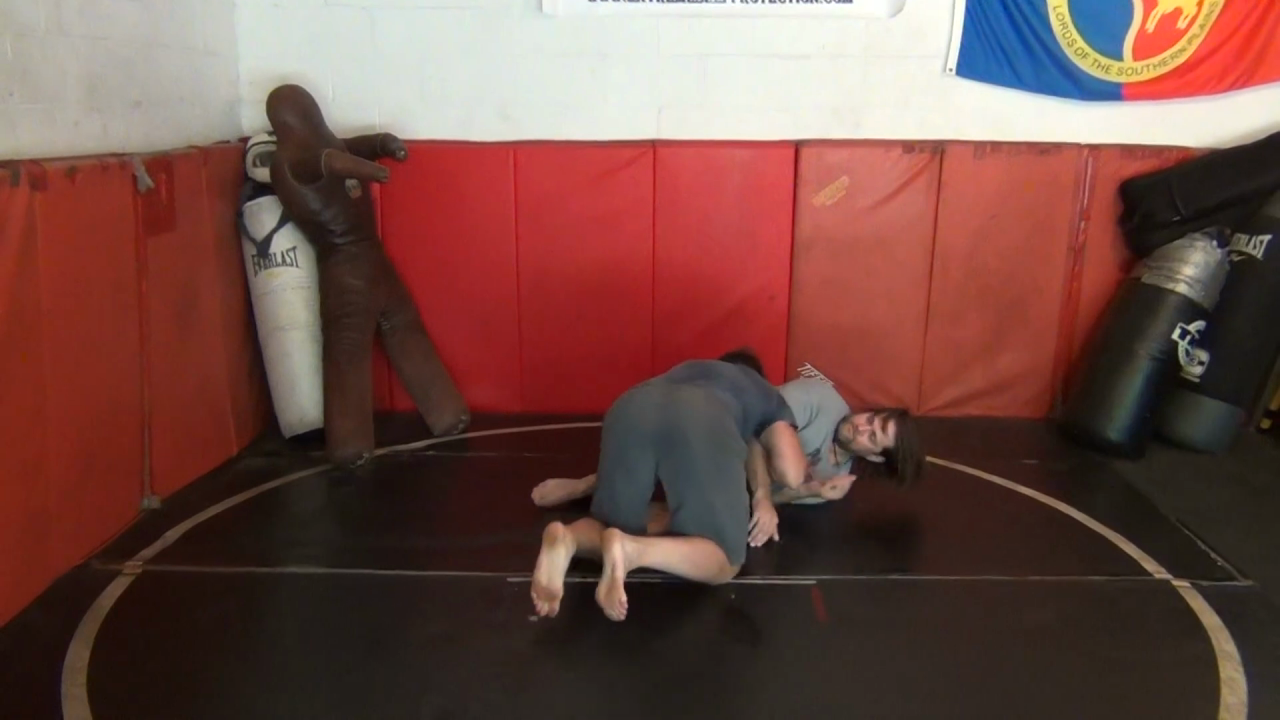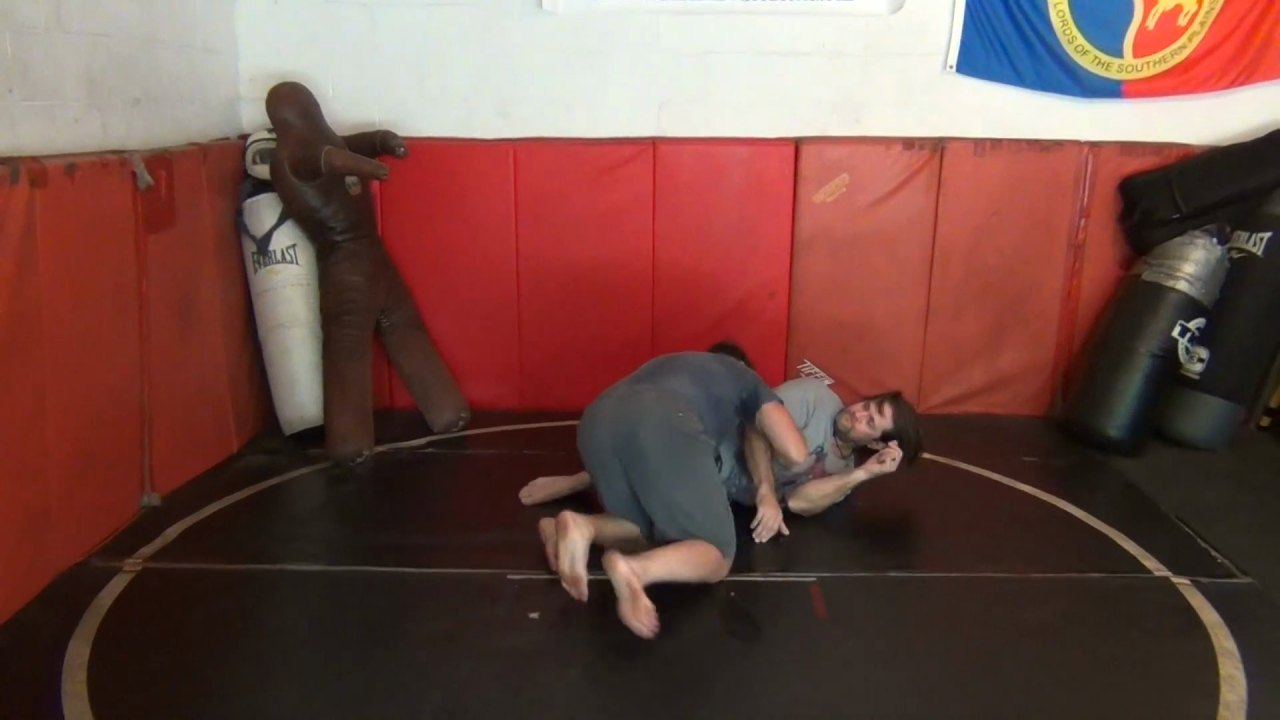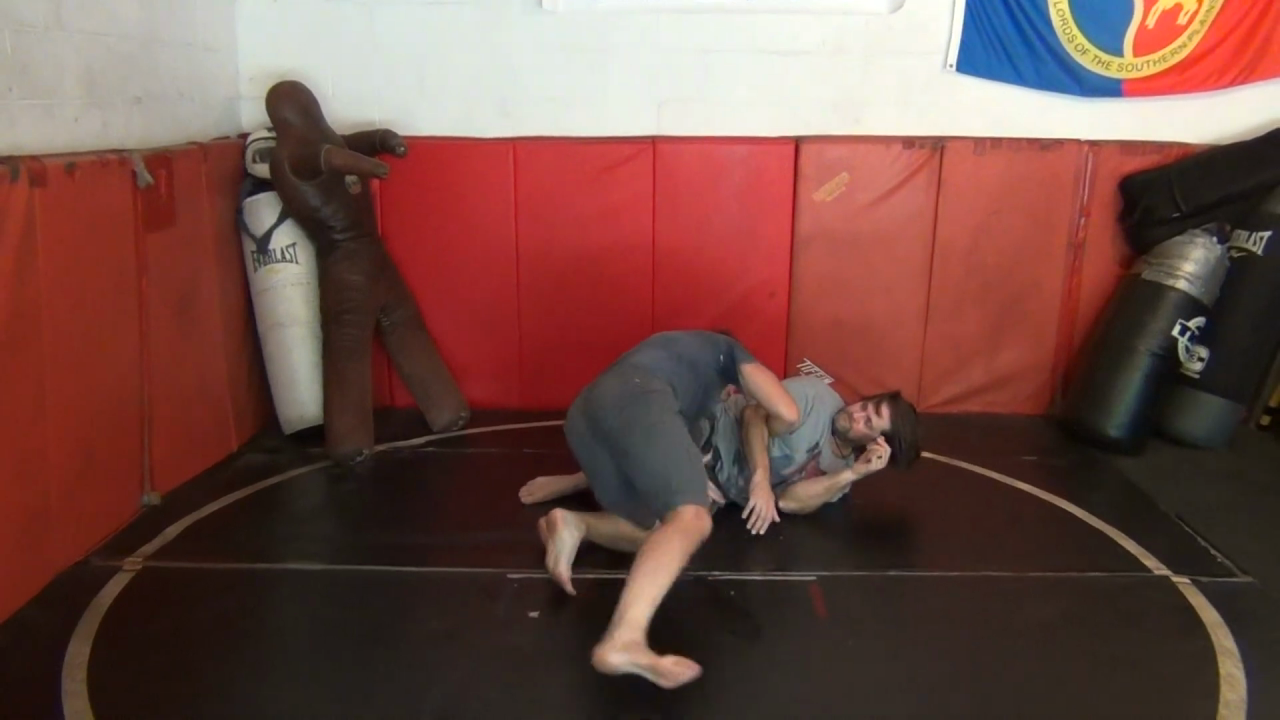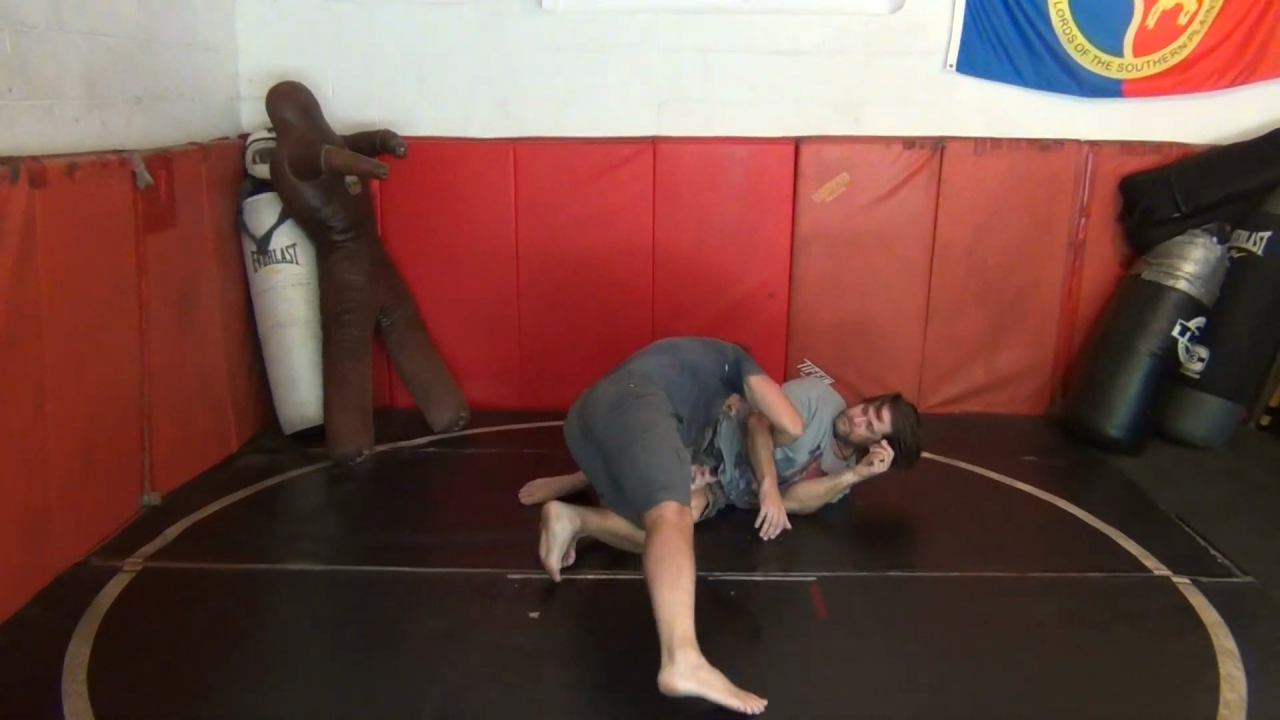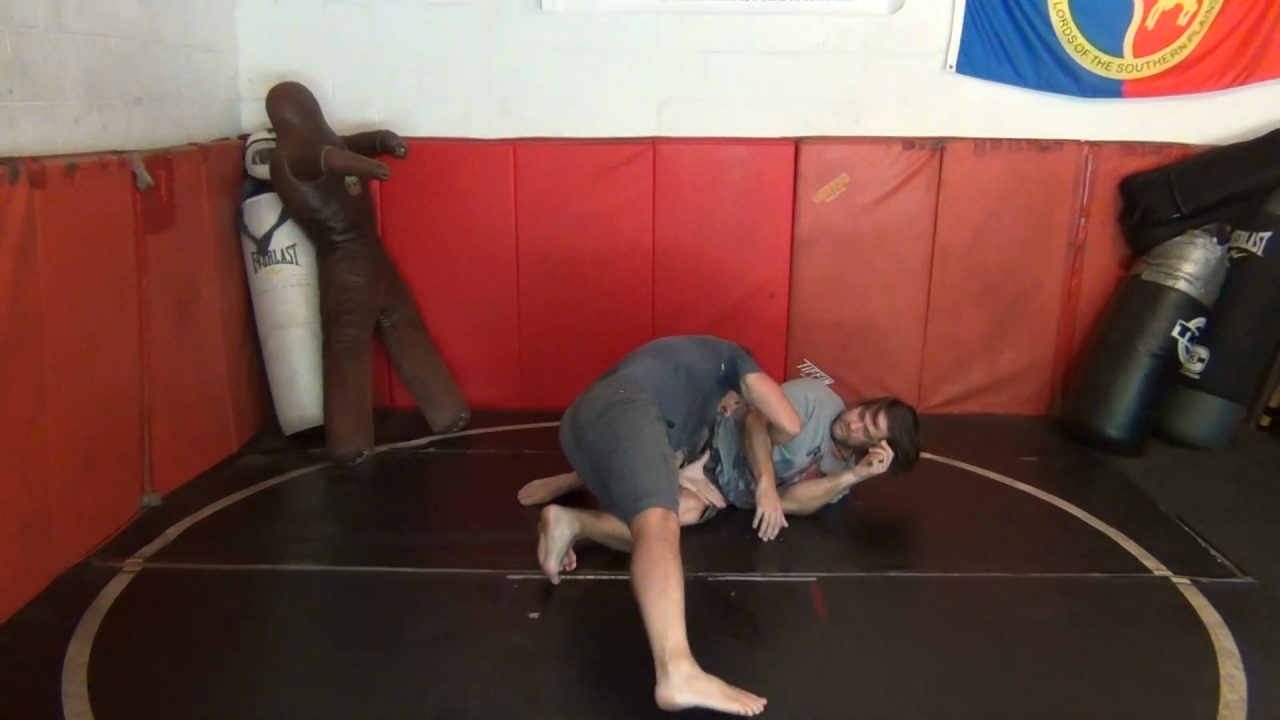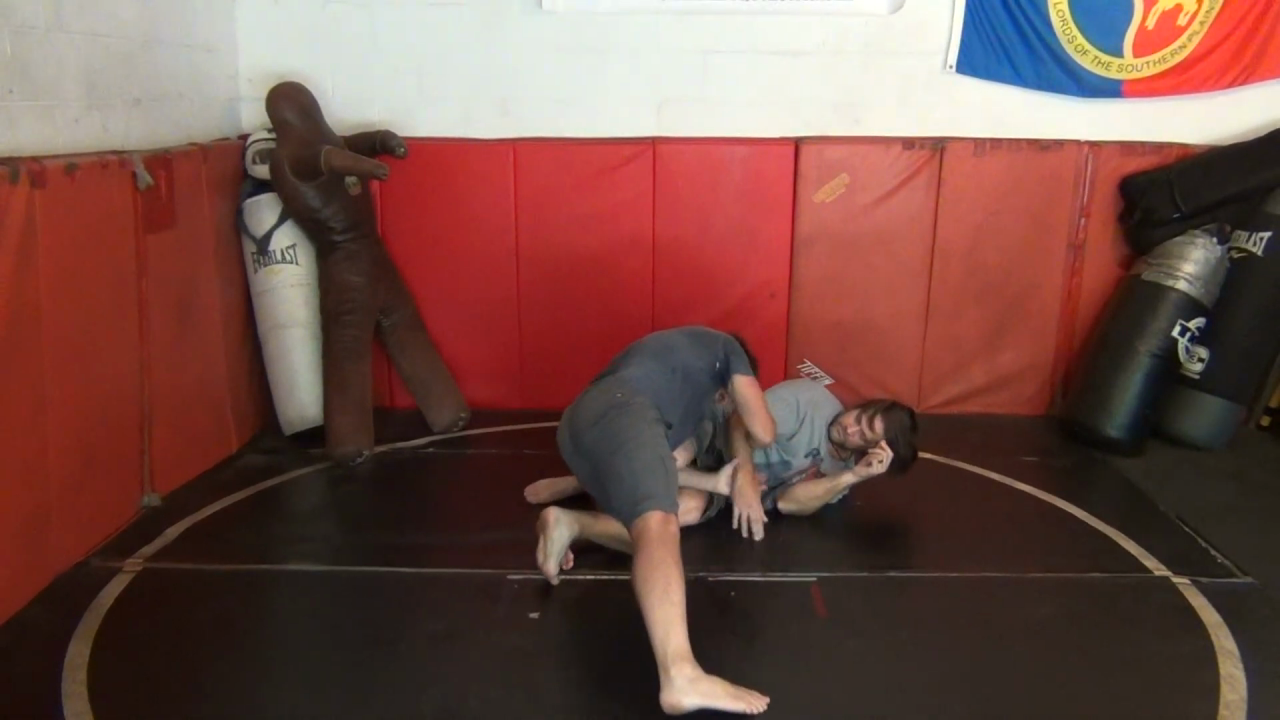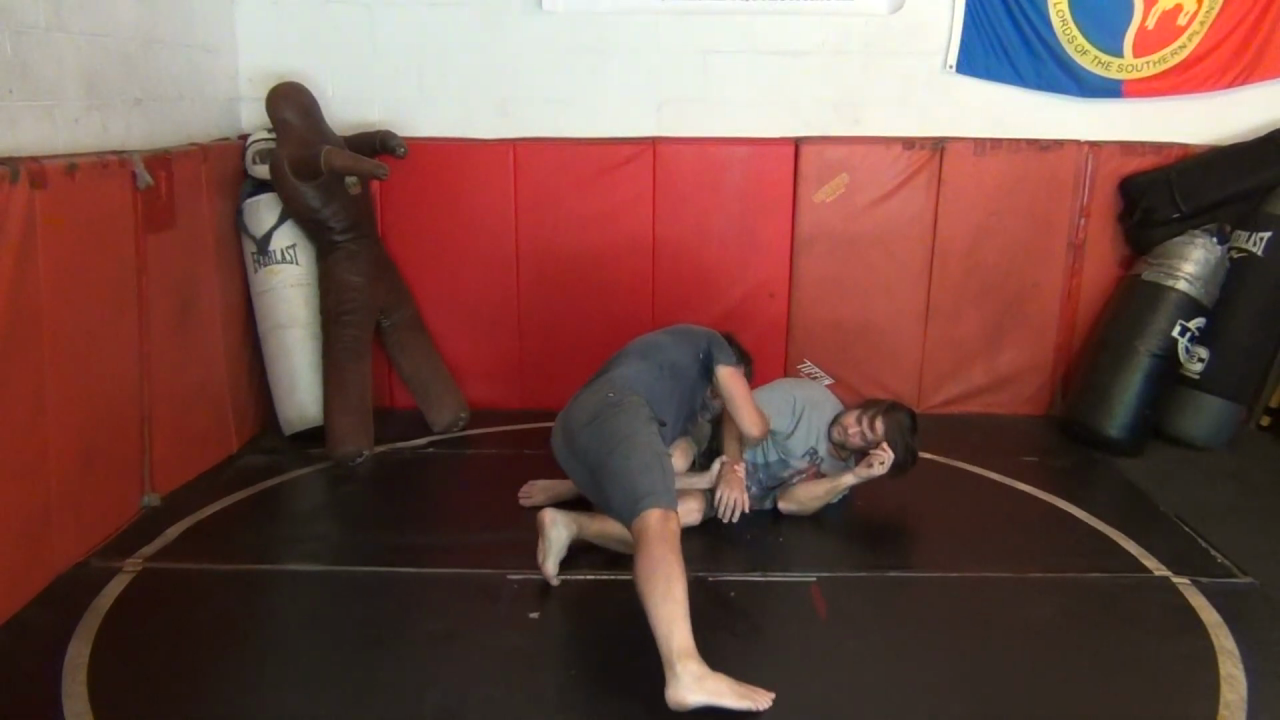
dt=0.3s
person 1, frame 1
left shoulder: (325, 146)
right shoulder: (291, 159)
left elbow: (347, 148)
right elbow: (310, 162)
left wrist: (383, 142)
right wrist: (340, 163)
left hip: (371, 259)
right hip: (346, 269)
left knee: (407, 332)
right knee: (347, 353)
left ankle: (448, 416)
right ankle: (351, 447)
person 1, frame 2
left shoulder: (324, 143)
right shoulder: (291, 155)
left elbow: (348, 144)
right elbow: (309, 160)
left wrist: (382, 139)
right wrist: (340, 161)
left hip: (371, 256)
right hip: (346, 267)
left knee: (407, 330)
right knee: (347, 350)
left ankle: (447, 415)
right ankle: (351, 445)
person 1, frame 3
left shoulder: (325, 142)
right shoulder: (291, 154)
left elbow: (347, 144)
right elbow: (309, 158)
left wrist: (382, 138)
right wrist: (338, 158)
left hip: (371, 255)
right hip: (346, 265)
left knee: (406, 329)
right knee: (348, 349)
left ankle: (447, 413)
right ankle: (351, 445)
person 1, frame 4
left shoulder: (324, 144)
right shoulder: (292, 154)
right elbow: (309, 158)
left wrist: (382, 138)
right wrist: (340, 159)
left hip: (370, 256)
right hip: (347, 266)
left knee: (406, 330)
right knee: (348, 349)
left ankle: (447, 415)
right ankle: (351, 444)
person 1, frame 5
left shoulder: (326, 144)
right shoulder: (291, 155)
right elbow: (309, 158)
left wrist: (382, 139)
right wrist: (336, 160)
left hip: (370, 257)
right hip: (347, 266)
left knee: (406, 332)
right knee: (347, 350)
right ankle: (351, 445)
person 1, frame 6
left shoulder: (326, 144)
right shoulder: (291, 156)
right elbow: (310, 159)
left wrist: (383, 140)
right wrist: (340, 160)
left hip: (371, 257)
right hip: (346, 266)
left knee: (406, 331)
right knee: (348, 350)
left ankle: (447, 414)
right ankle: (351, 444)
person 1, frame 7
left shoulder: (326, 144)
right shoulder: (291, 156)
right elbow: (309, 158)
left wrist: (383, 140)
right wrist: (340, 160)
left hip: (371, 256)
right hip: (346, 266)
left knee: (407, 331)
right knee: (347, 350)
left ankle: (448, 414)
right ankle: (351, 444)
person 2, frame 1
left shoulder: (688, 369)
right shoulder: (767, 394)
right elbow: (792, 475)
left hip: (633, 407)
right hip: (704, 425)
left knee: (607, 528)
right knee: (722, 561)
left ankle: (563, 539)
right ankle: (627, 547)
person 2, frame 2
left shoulder: (672, 364)
right shoulder: (743, 377)
right elbow: (796, 453)
right hip: (665, 425)
left knee: (650, 527)
right knee: (716, 555)
left ankle: (584, 526)
right ankle: (634, 569)
person 2, frame 3
left shoulder: (671, 348)
right shoulder: (726, 348)
right elbow: (787, 413)
left hip: (583, 412)
right hip: (639, 399)
left knee: (652, 532)
right knee: (690, 518)
left ankle: (571, 524)
right ankle: (622, 641)
person 2, frame 4
left shoulder: (678, 358)
right shoulder: (733, 359)
right elbow: (791, 426)
left hip: (584, 415)
right hip: (633, 403)
left knee: (653, 526)
right knee: (671, 517)
left ankle: (572, 519)
right ankle: (683, 662)
person 2, frame 5
left shoulder: (678, 358)
right shoulder: (729, 356)
right elbow: (789, 424)
left hip: (579, 420)
right hip: (624, 407)
left knee: (649, 526)
right knee: (658, 523)
left ankle: (569, 522)
right ankle: (678, 674)
person 2, frame 6
left shoulder: (670, 351)
right shoulder: (725, 348)
right elbow: (763, 433)
left hip: (575, 425)
right hip: (621, 411)
right knee: (659, 526)
left ankle: (568, 523)
right ankle: (680, 676)
person 2, frame 7
left shoulder: (668, 350)
right shoulder: (712, 345)
right elbow: (752, 427)
left hip: (570, 426)
right hip: (615, 410)
left knee: (650, 524)
right knee: (659, 524)
left ankle: (566, 524)
right ankle: (686, 673)
person 3, frame 1
left shoulder: (839, 474)
right shoulder: (821, 398)
left elbow: (775, 491)
left wrist: (815, 489)
right wrist: (762, 500)
right ankle: (583, 487)
person 3, frame 2
left shoulder: (844, 470)
right shoulder: (817, 397)
left elbow: (797, 502)
right elbow: (758, 426)
left wrist: (864, 474)
right wrist: (766, 492)
left hip: (724, 486)
right ankle: (575, 483)
person 3, frame 3
left shoulder: (841, 470)
right shoulder: (816, 396)
left elbow: (790, 501)
right elbow: (755, 416)
left wrist: (856, 473)
right wrist: (760, 479)
left hip: (724, 482)
person 3, frame 4
left shoulder: (843, 473)
right shoulder: (819, 396)
left elbow: (790, 501)
right elbow: (759, 422)
left wrist: (857, 475)
right wrist: (768, 485)
left hip: (726, 487)
person 3, frame 5
left shoulder: (843, 472)
right shoulder: (816, 397)
left elbow: (792, 501)
right elbow: (756, 423)
left wrist: (857, 477)
right wrist: (765, 486)
left hip: (723, 487)
right hip: (712, 435)
left knee: (688, 509)
left ankle: (571, 521)
right ankle: (569, 482)
person 3, frame 6
left shoulder: (841, 473)
right shoulder: (813, 397)
left elbow: (787, 502)
right elbow: (745, 422)
left wrist: (855, 477)
right wrist: (745, 479)
left hip: (732, 488)
right hip: (715, 432)
left knee: (691, 508)
right knee: (672, 459)
right ankle: (577, 485)
person 3, frame 7
left shoulder: (840, 470)
right shoulder: (810, 398)
left elbow: (789, 502)
right elbow: (736, 415)
left wrist: (856, 477)
right wrist: (732, 468)
left hip: (738, 490)
right hip: (714, 431)
left knee: (692, 509)
right knee: (674, 463)
left ankle: (568, 522)
right ankle: (573, 488)
